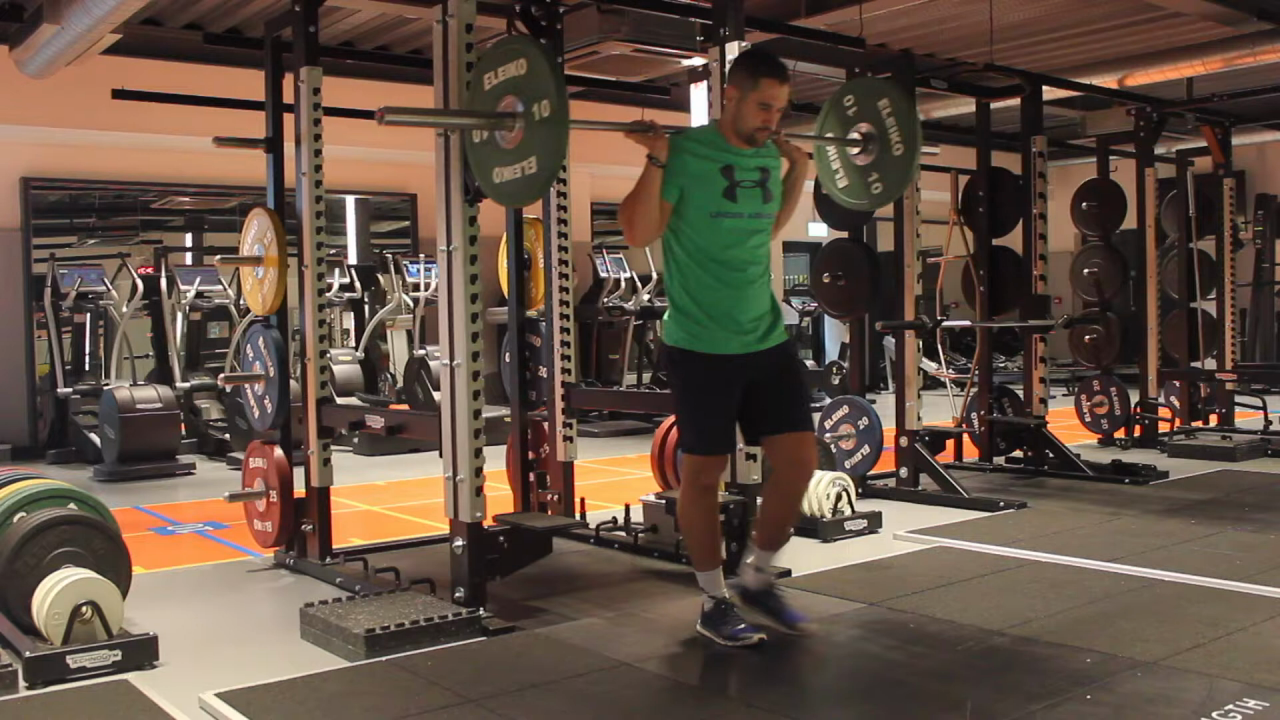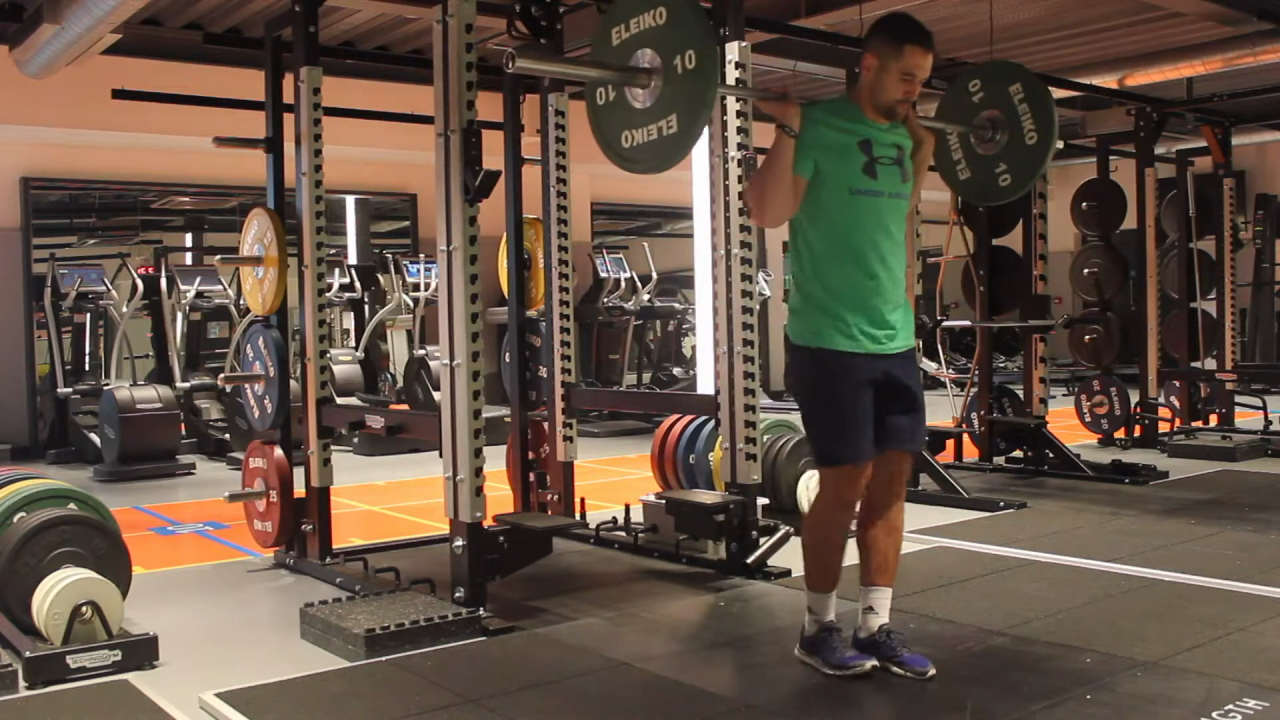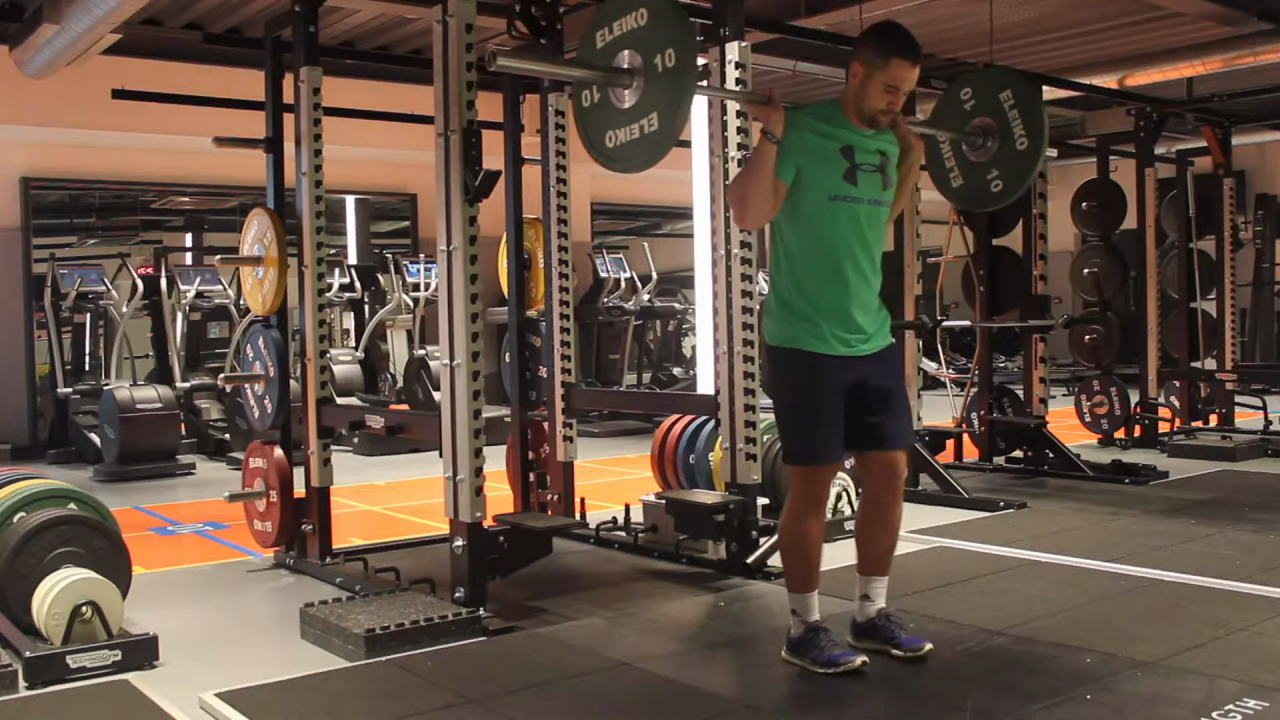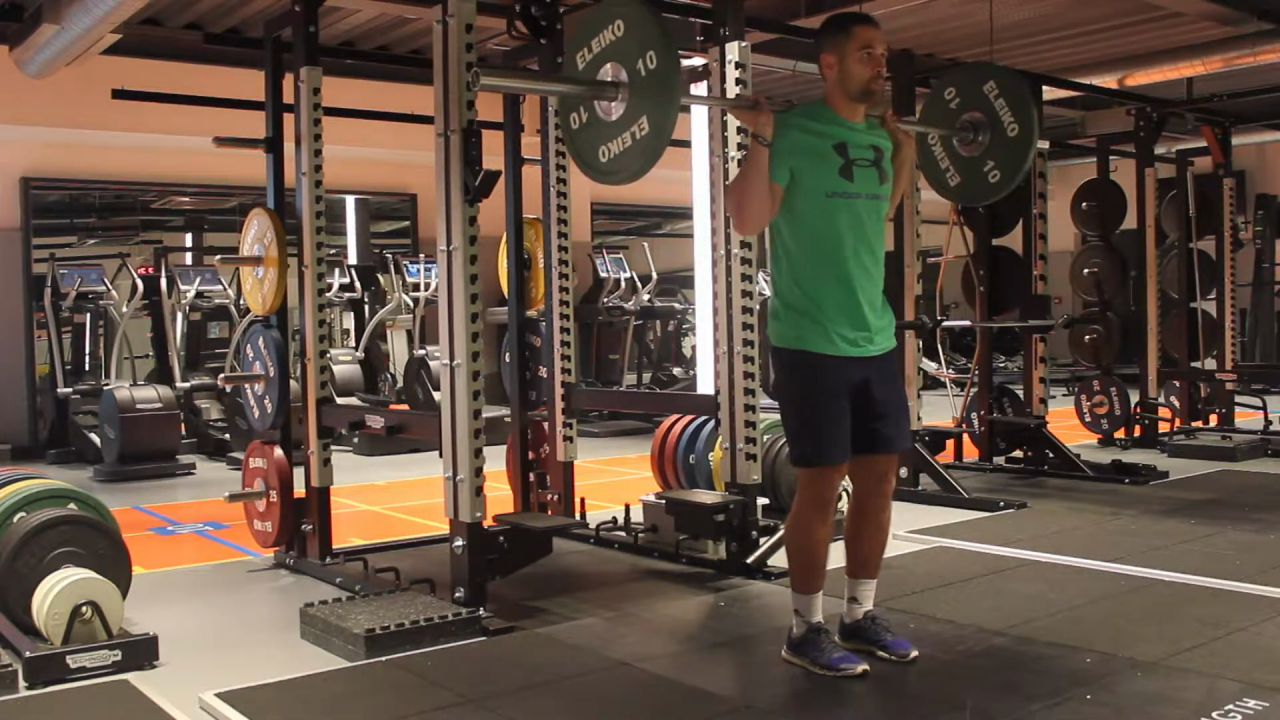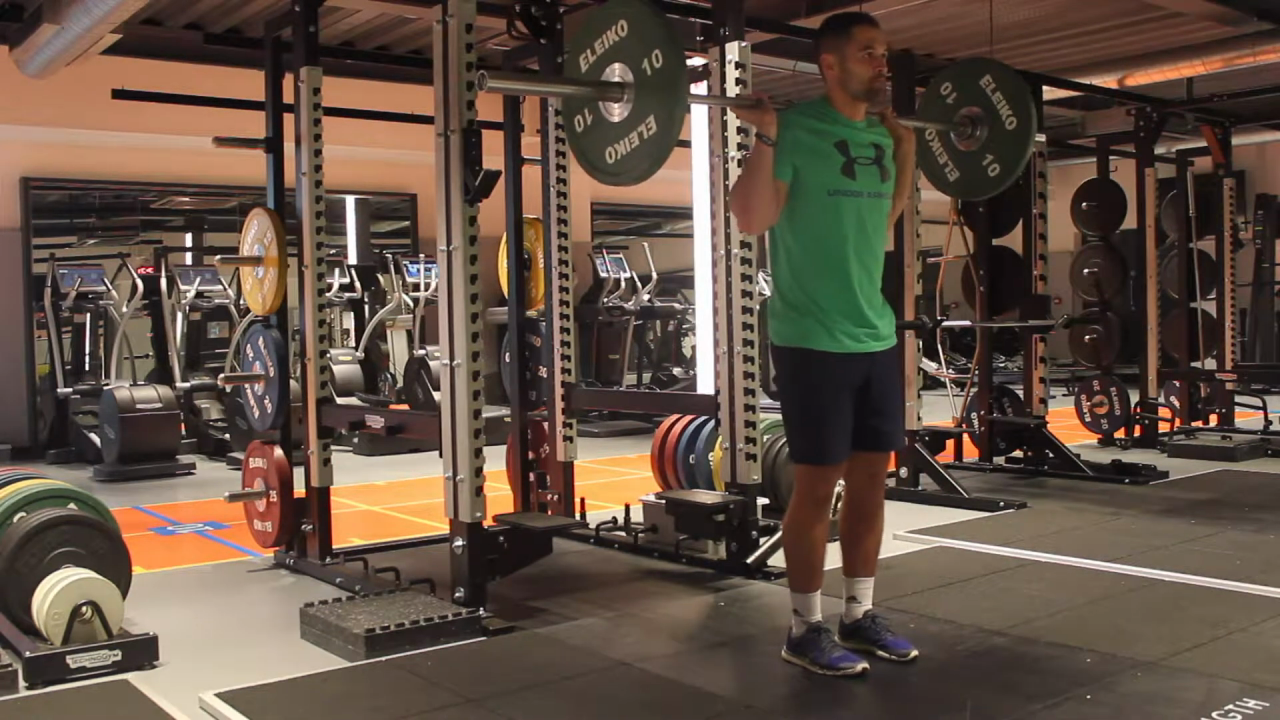
dt=1s
person 1, frame 1
left shoulder: (768, 157)
right shoulder: (688, 151)
right elbow: (638, 232)
left wrist: (799, 169)
right wrist: (657, 160)
left hip: (766, 339)
right hip: (700, 346)
left knee: (798, 460)
right knee: (705, 473)
left ankle: (755, 578)
right ankle: (714, 601)
person 1, frame 2
left shoulder: (898, 135)
right shoulder: (820, 126)
right elbow: (769, 212)
left wrist: (924, 149)
right wrist: (788, 128)
left hip: (895, 339)
right hip: (830, 342)
left knee: (889, 485)
right knee: (843, 485)
left ankle: (875, 628)
right ankle: (818, 628)
person 1, frame 3
left shoulder: (884, 141)
right shoulder: (803, 130)
right elbow: (749, 214)
left wrist: (912, 158)
right wrist: (770, 132)
left hip: (871, 339)
right hip: (806, 343)
left knee: (889, 473)
right knee: (813, 483)
left ankle: (872, 613)
right ankle: (804, 629)
person 1, frame 4
left shoulder: (877, 139)
right shoulder: (794, 131)
right elbow: (748, 219)
left wrist: (905, 154)
right wrist: (760, 137)
left hip: (876, 340)
right hip: (813, 343)
left knee: (878, 480)
right knee: (821, 485)
left ankle: (860, 616)
right ankle: (806, 630)
person 1, frame 5
left shoulder: (878, 136)
right shoulder: (796, 129)
right elbow: (753, 218)
left wrist: (906, 150)
right wrist: (764, 135)
left hip: (875, 335)
right hip: (814, 340)
left knee: (871, 478)
right knee: (818, 482)
left ankle: (858, 615)
right ankle: (806, 628)
